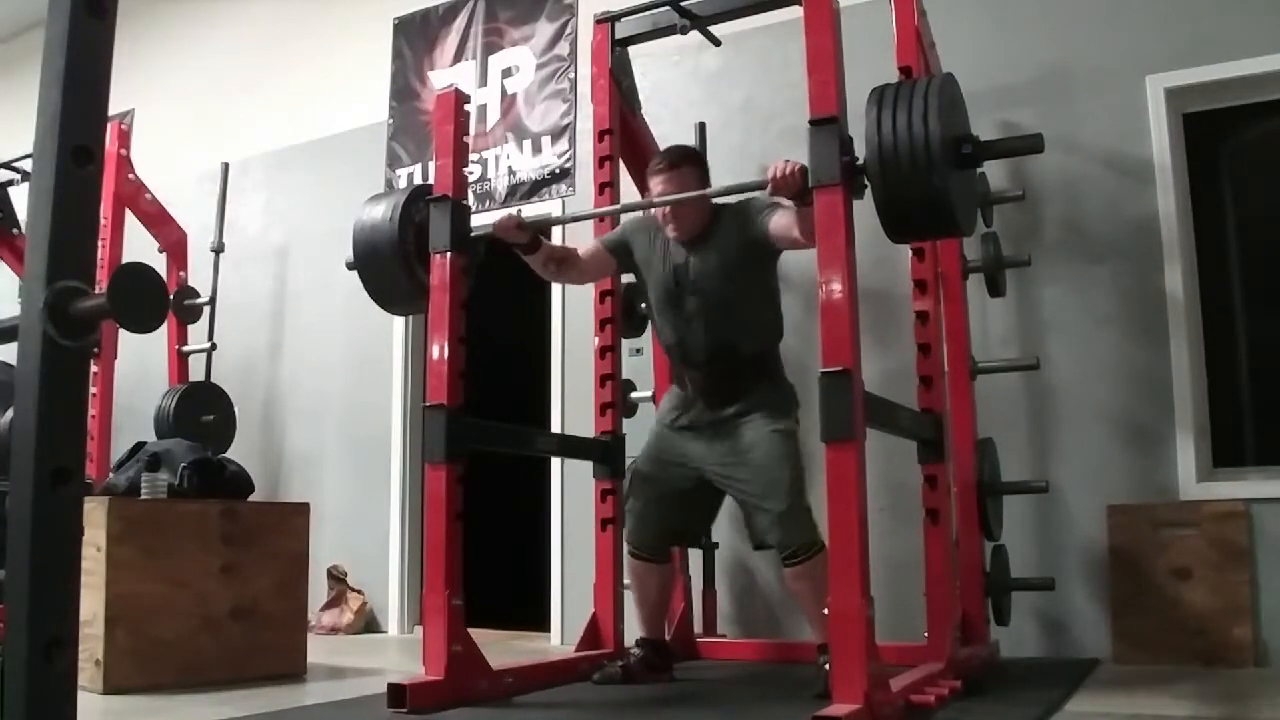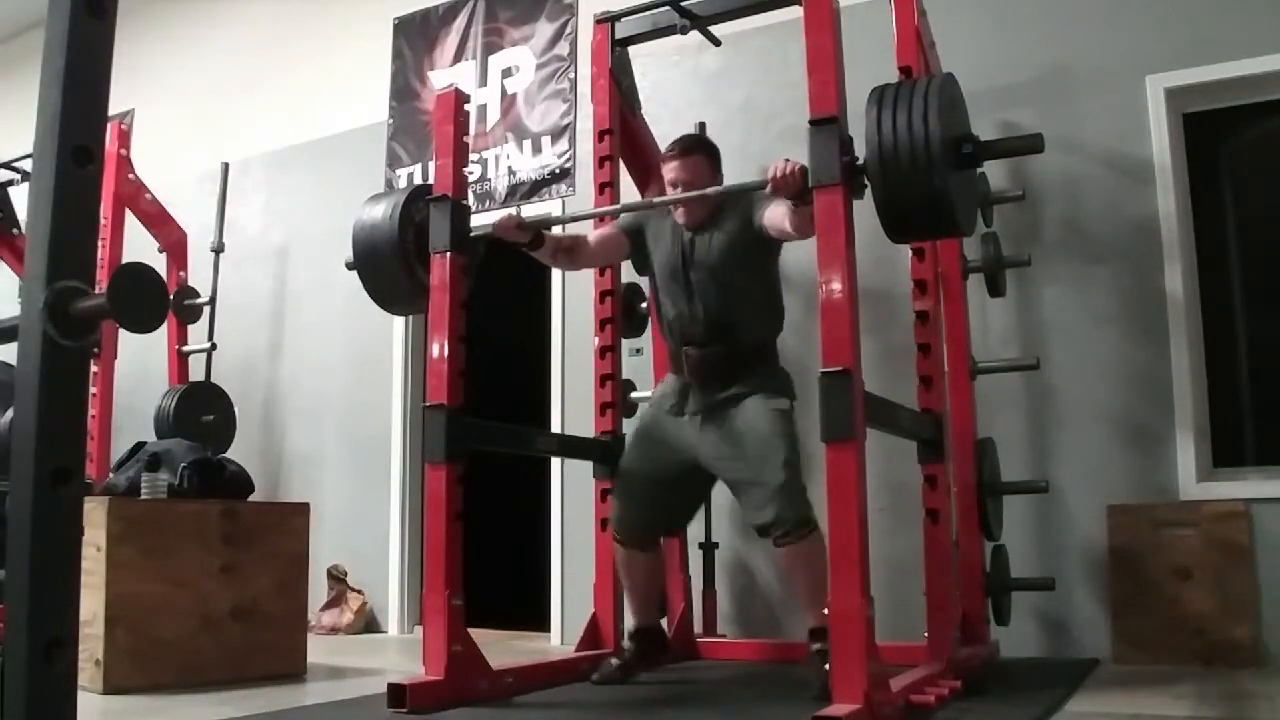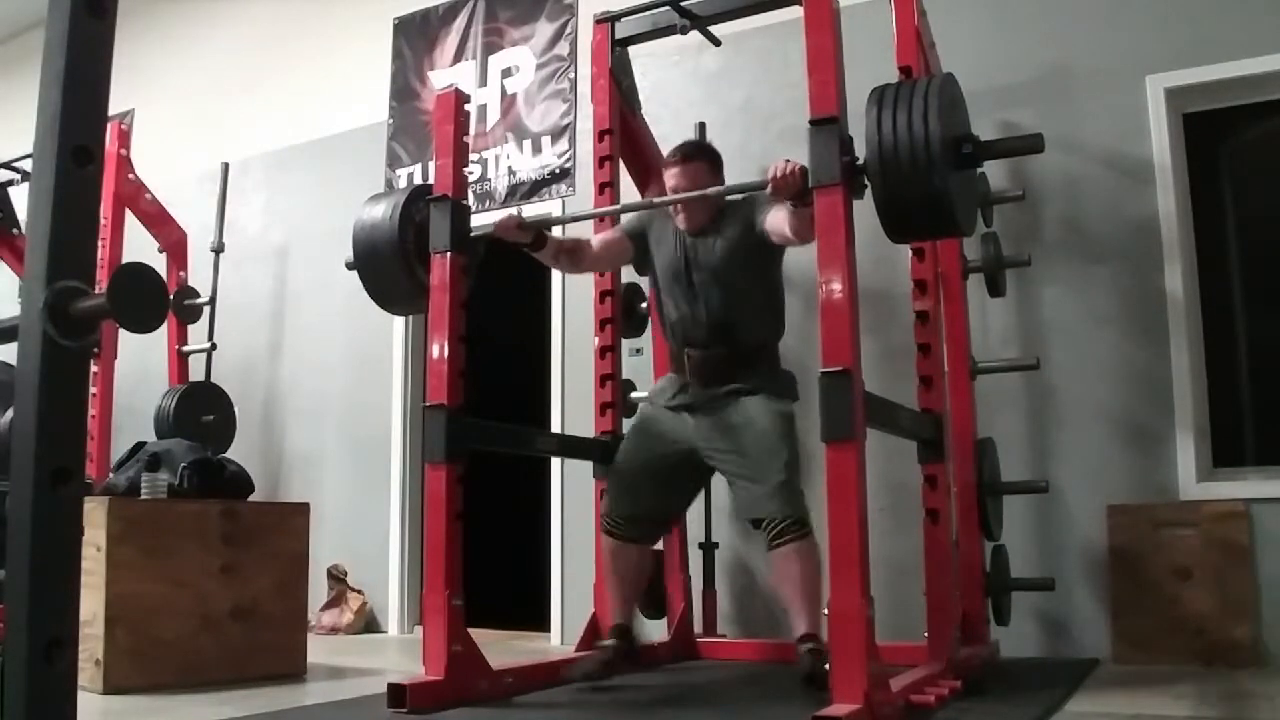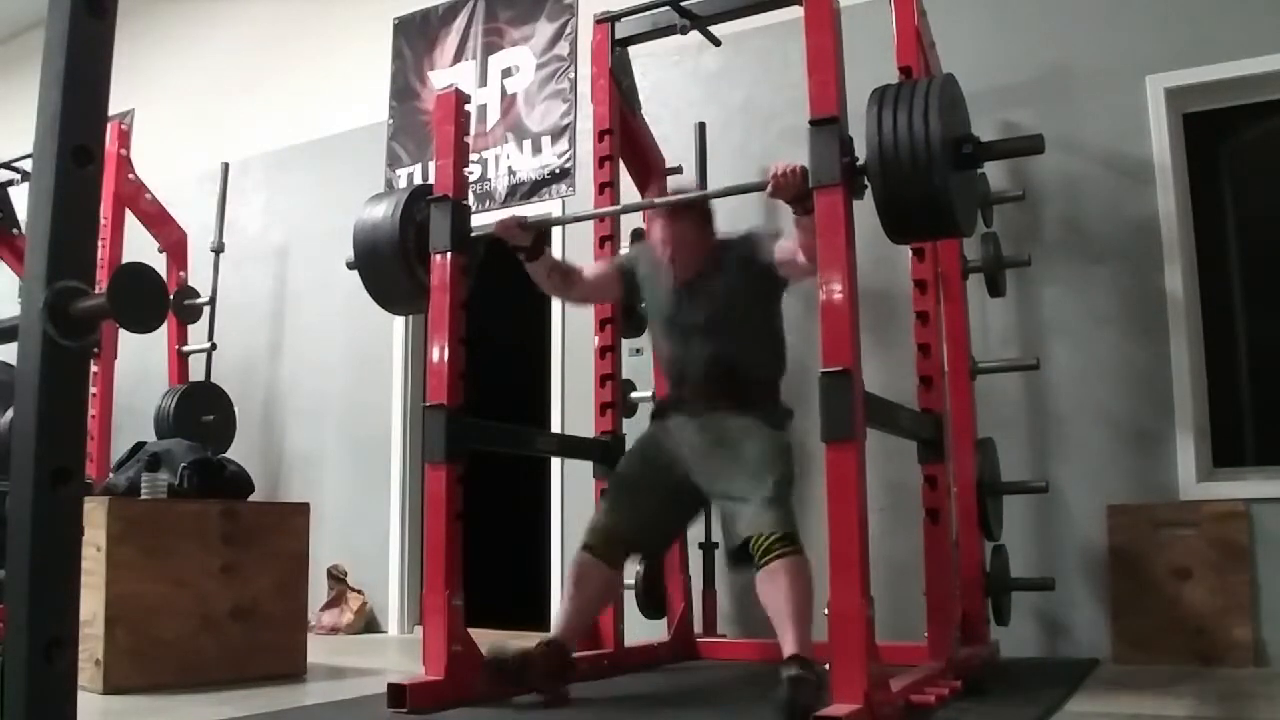
dt=0.1s
person 1, frame 1
left shoulder: (745, 221)
right shoulder: (640, 235)
left elbow: (808, 230)
right elbow: (570, 265)
left wrist: (800, 192)
right wrist: (527, 242)
left hip: (754, 409)
right hip: (684, 410)
left knee: (791, 531)
right knee: (644, 531)
left ankle: (831, 654)
right ankle: (651, 649)
person 1, frame 2
left shoulder: (750, 212)
right shoulder: (650, 223)
left elbow: (799, 225)
right elbow: (580, 252)
left wrist: (797, 190)
right wrist: (530, 238)
left hip: (748, 394)
right hip: (679, 395)
left knee: (784, 513)
right knee: (630, 516)
left ankle: (822, 644)
right ankle: (644, 640)
person 1, frame 3
left shoulder: (751, 217)
right shoulder: (653, 227)
left elbow: (800, 230)
right elbow: (583, 256)
left wrist: (798, 192)
right wrist: (532, 240)
left hip: (749, 393)
right hip: (678, 394)
left knee: (780, 513)
right knee: (622, 511)
left ankle: (812, 647)
right ankle: (619, 639)
person 1, frame 4
left shoulder: (749, 257)
right shoulder: (644, 263)
left elbow: (811, 259)
right elbow: (577, 285)
left wrist: (801, 204)
right wrist: (530, 250)
left hip: (747, 426)
right hip: (677, 426)
left knee: (768, 532)
right knee: (607, 530)
left ankle: (800, 670)
right ankle: (554, 655)
